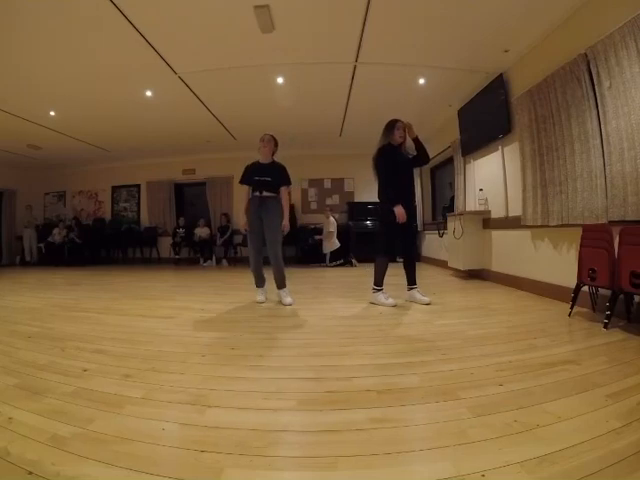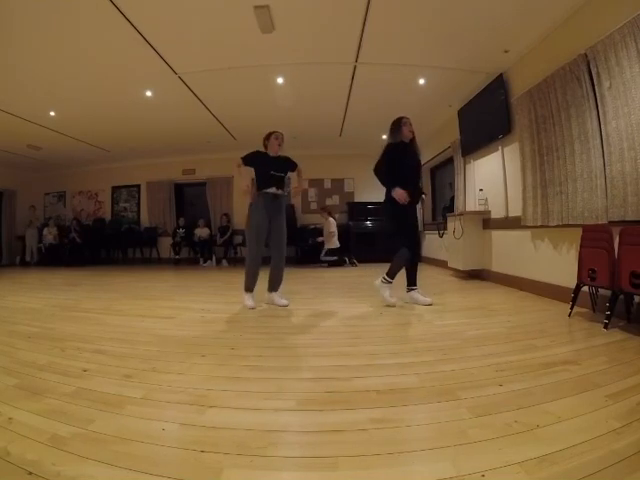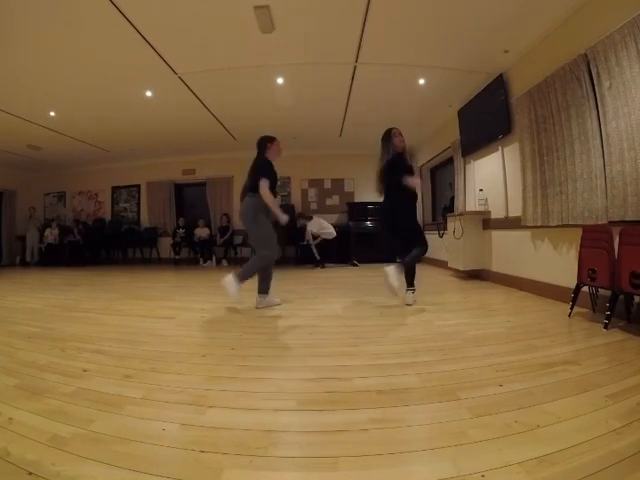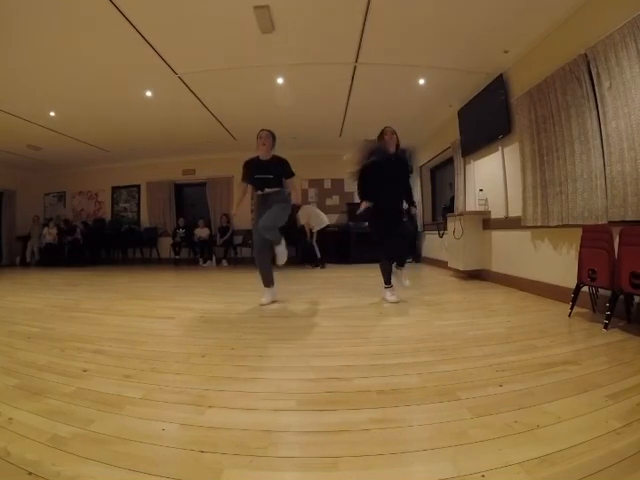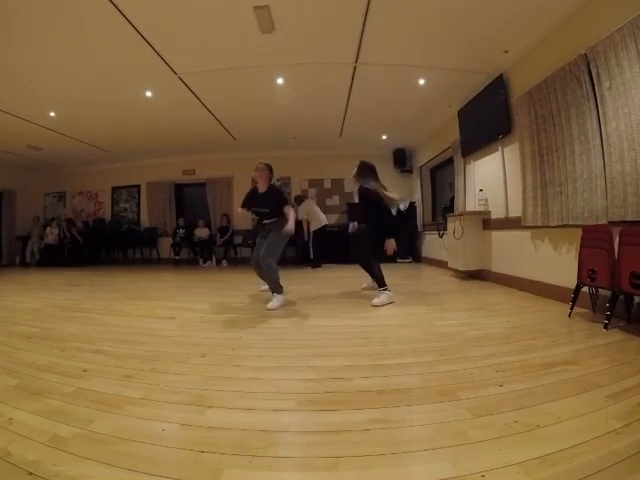
dt=1s
person 1, frame 1
left shoulder: (403, 156)
right shoulder: (384, 152)
left elbow: (424, 159)
right elbow: (385, 182)
left wrist: (414, 137)
right wrist: (395, 205)
left hip: (408, 206)
right hip: (391, 207)
left knee: (410, 248)
right knee: (386, 247)
left ankle: (412, 289)
right ankle: (377, 291)
person 1, frame 2
left shoulder: (412, 151)
right shoulder: (394, 148)
right elbow: (379, 170)
left wrist: (419, 193)
right wrist: (393, 188)
left hip: (409, 205)
right hip: (397, 205)
left knee: (414, 246)
right knee: (409, 244)
left ankle: (411, 290)
right ankle: (386, 281)
person 1, frame 3
left shoulder: (401, 161)
right shoulder: (395, 160)
right elbow: (387, 176)
right wrist: (406, 180)
left hip: (399, 212)
right hip: (399, 212)
left knee: (406, 250)
right knee: (421, 245)
left ankle: (410, 291)
right ankle: (396, 270)
person 1, frame 4
left shoulder: (402, 159)
right shoulder: (375, 159)
right elbow: (363, 180)
left wrist: (412, 204)
right wrist: (364, 200)
left hip: (396, 209)
right hip: (377, 209)
left knee: (402, 243)
right knee: (385, 247)
left ankle: (399, 268)
right ankle: (388, 288)
person 1, frame 5
left shoulder: (367, 190)
right shoulder: (365, 189)
left elbow: (382, 212)
left wrist: (389, 237)
right wrist: (358, 224)
left hip: (382, 229)
right hip: (375, 228)
left knee: (368, 255)
right knee: (361, 252)
left ankle: (385, 292)
right ankle: (376, 281)
person 2, frame 1
left shoulder: (279, 168)
right shoulder: (250, 168)
left elbow: (284, 194)
right elbow: (246, 193)
left wrist: (286, 217)
right wrist: (244, 215)
left hip: (273, 207)
right hip: (254, 208)
left knee: (274, 250)
right knee: (255, 251)
left ankle: (282, 289)
right ankle: (260, 288)
person 2, frame 2
left shoulder: (285, 161)
right shoulder: (258, 156)
left elbow: (298, 170)
right elbow: (240, 164)
left wrist: (299, 185)
right wrist: (245, 183)
left hip: (279, 205)
right hip: (261, 203)
left knee: (279, 251)
right knee: (255, 249)
left ankle: (273, 293)
right ankle: (248, 293)
person 2, frame 3
left shoulder: (263, 164)
right shoulder: (264, 163)
right elbow: (264, 191)
right wrist: (279, 213)
left hip: (258, 211)
right hip: (253, 209)
left knee: (269, 253)
right knee: (269, 252)
left ankle: (263, 296)
right ankle: (235, 278)
person 2, frame 4
left shoulder: (281, 162)
right shoulder: (250, 164)
left elbow: (290, 184)
right elbow: (246, 187)
left wrist: (296, 202)
right wrist: (237, 206)
left hip: (280, 202)
right hip: (261, 204)
left knee: (264, 226)
right knee: (260, 251)
left ankle: (278, 242)
right ankle: (269, 291)
person 2, frame 5
left shoulder: (275, 192)
right shoulder: (252, 194)
left elbow: (289, 210)
right elbow: (242, 211)
left wrist: (291, 223)
left hip: (278, 229)
right hip: (263, 230)
left knee: (266, 258)
right knee: (256, 262)
left ankle: (278, 295)
right ankle: (271, 281)
